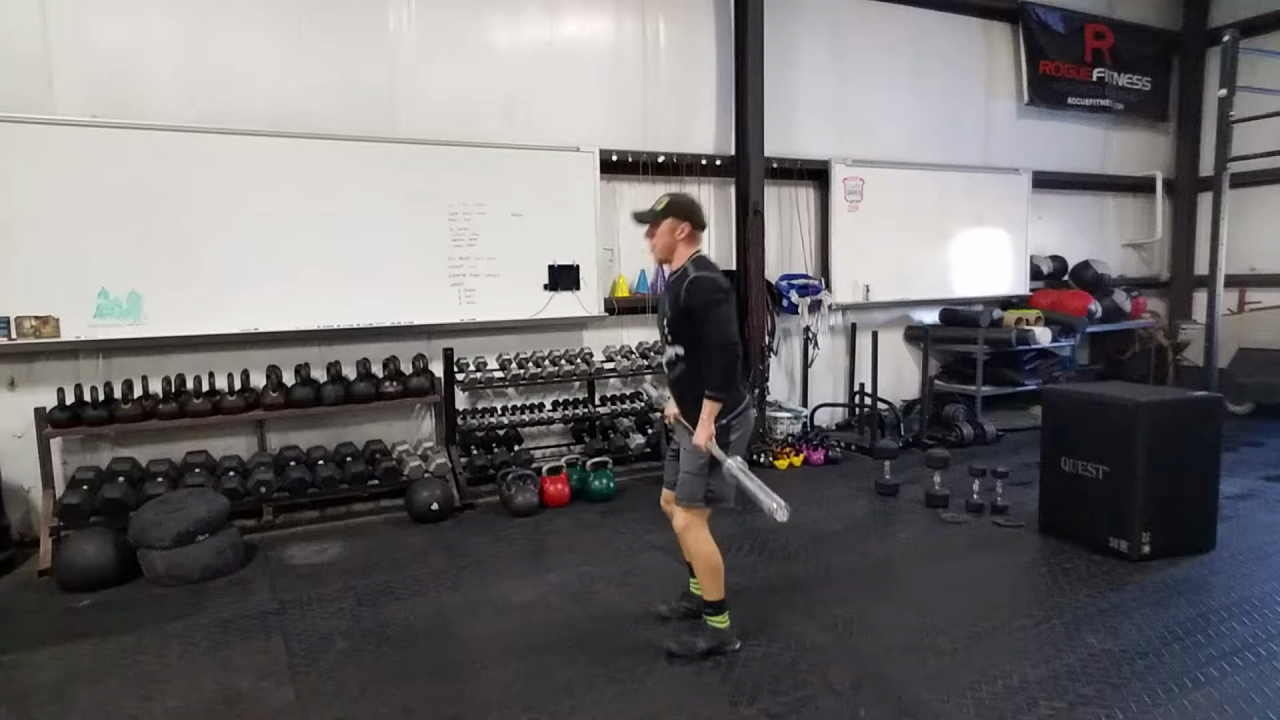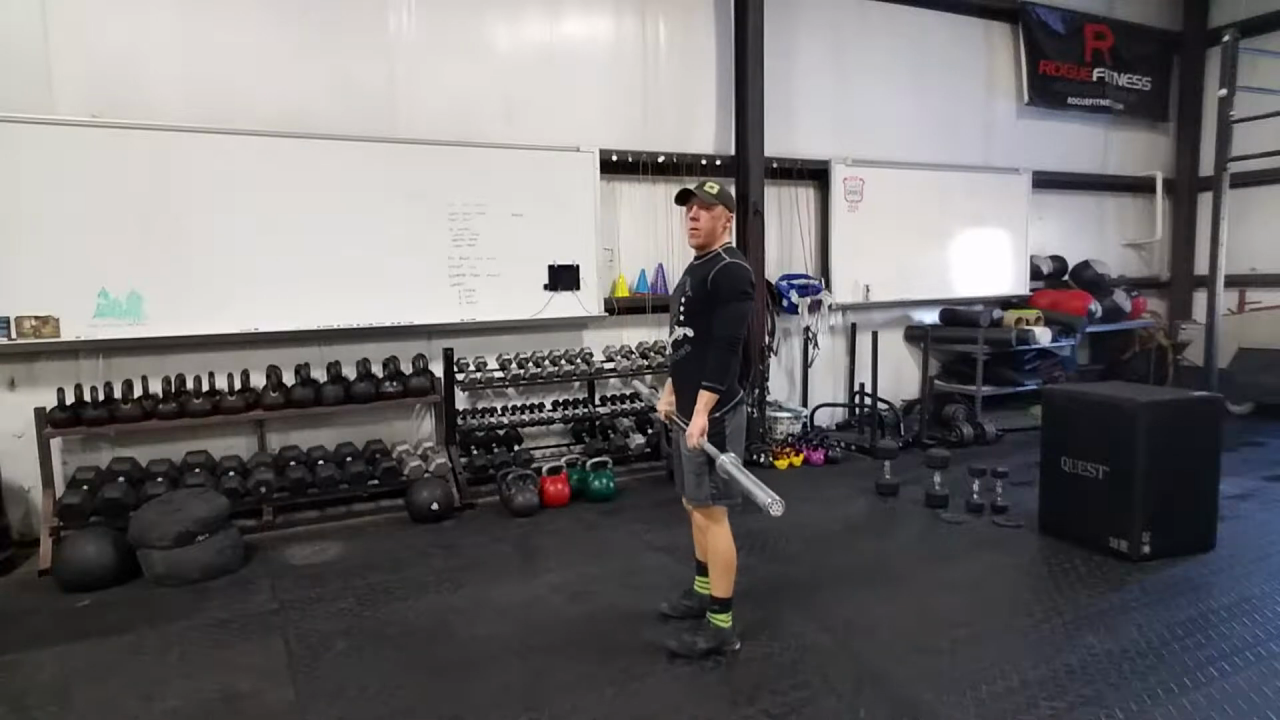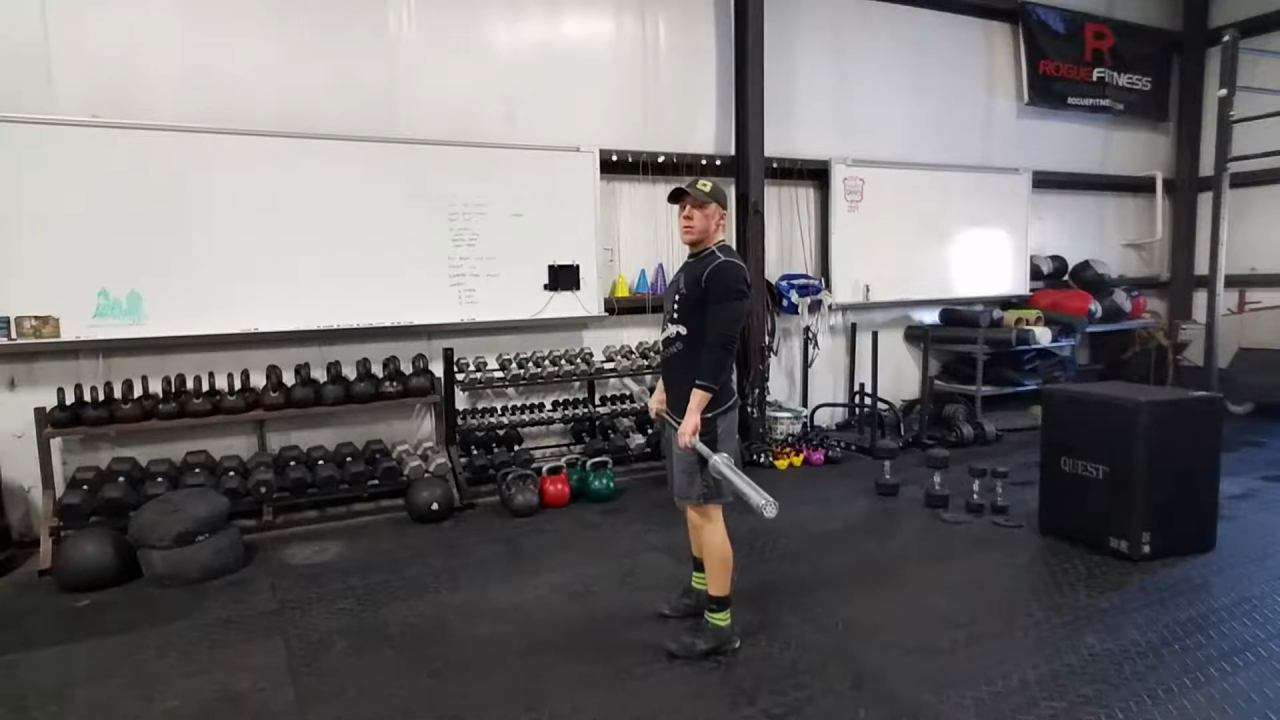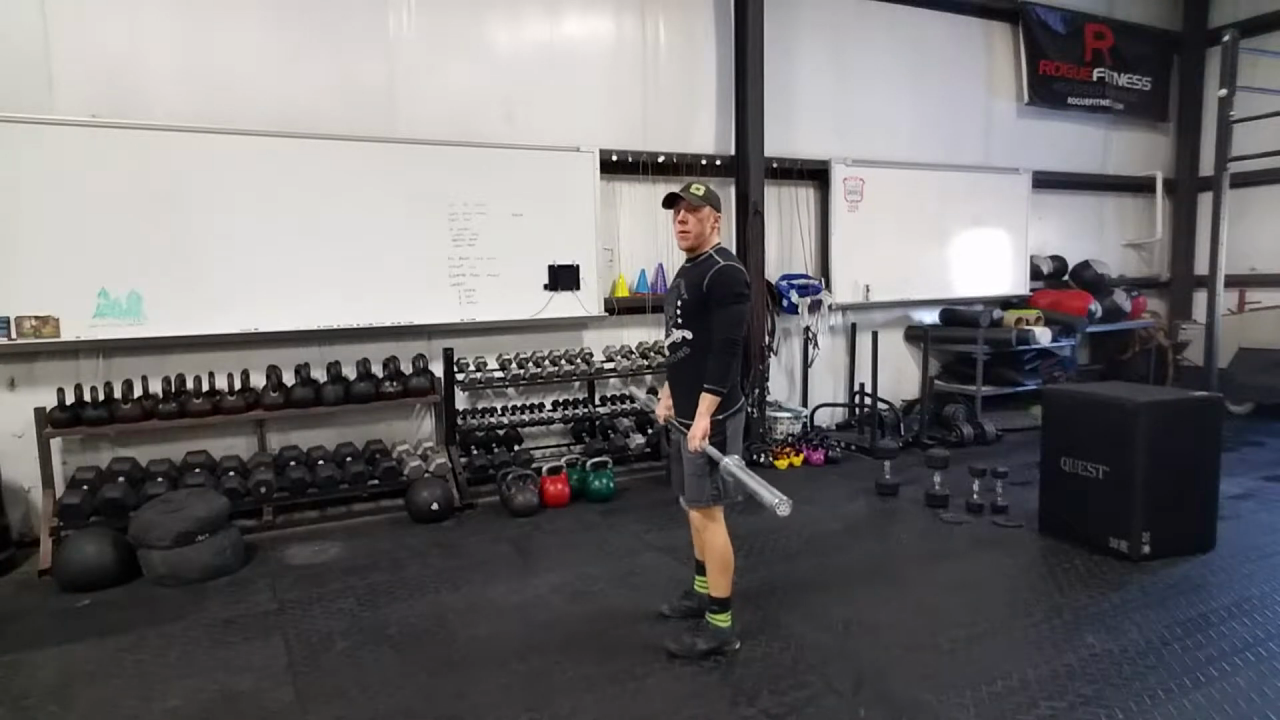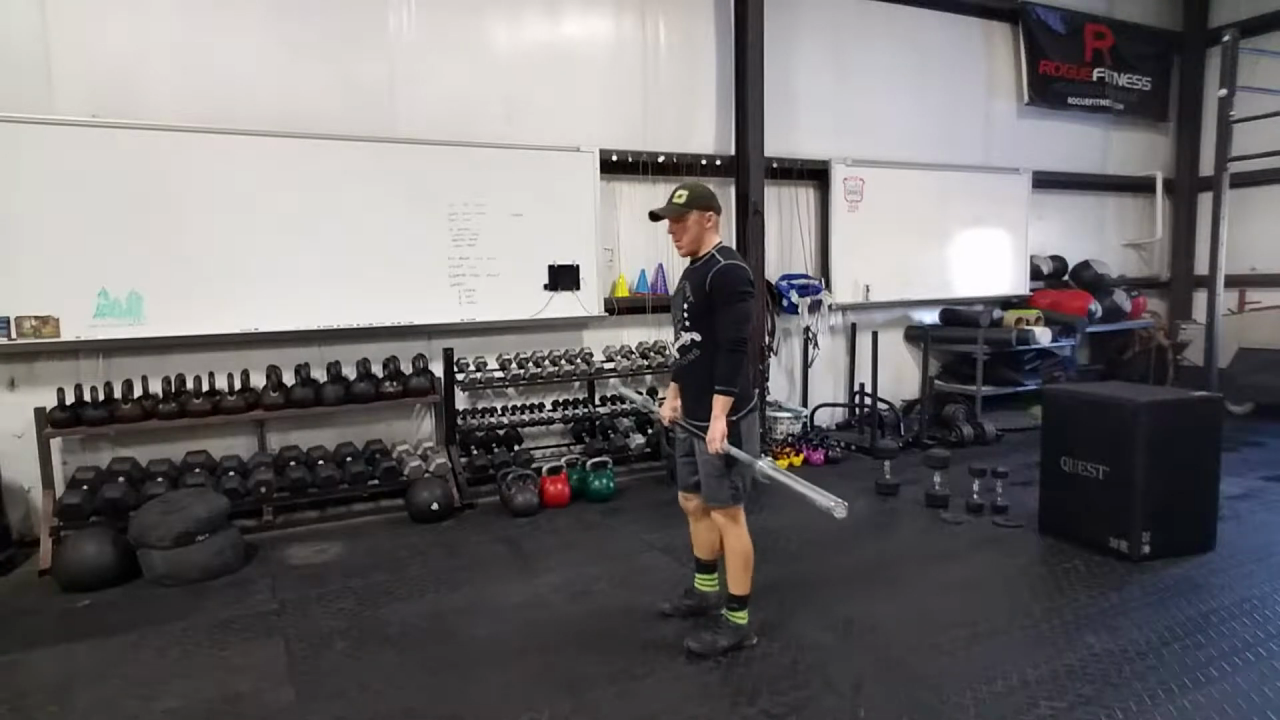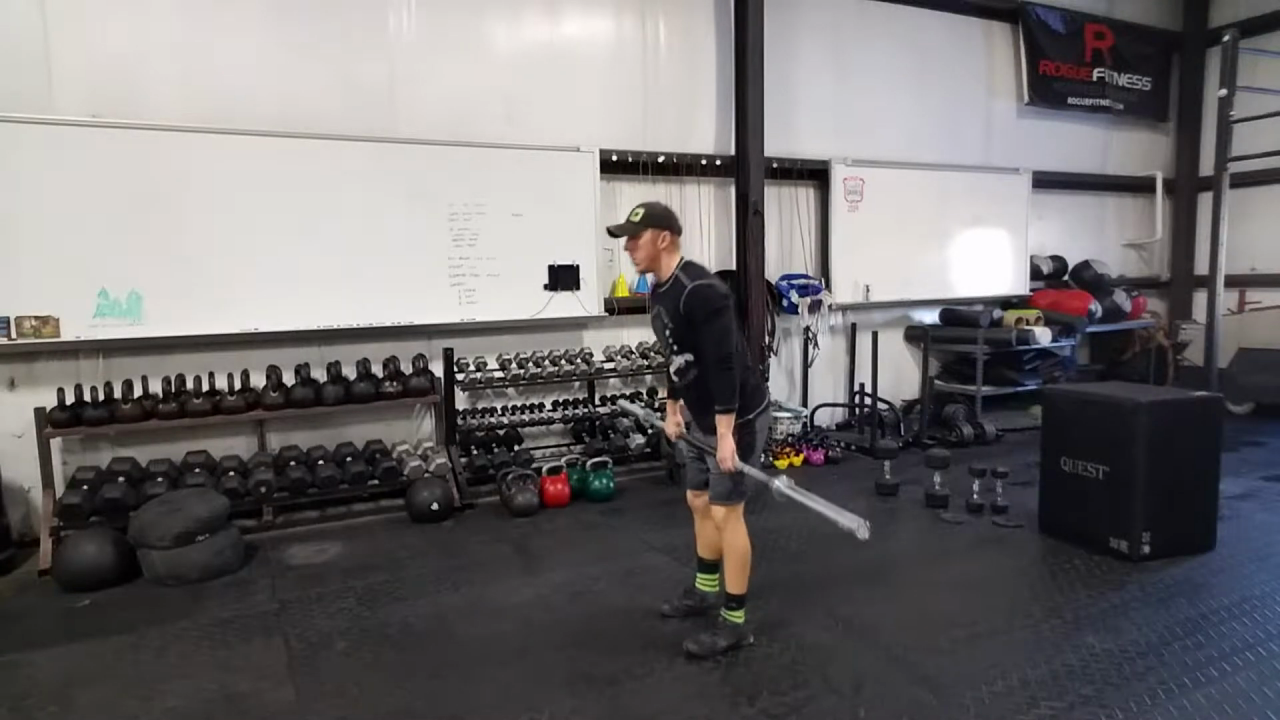
dt=0.5s
person 1, frame 1
left shoulder: (701, 282)
right shoulder: (678, 279)
left elbow: (726, 352)
left wrist: (709, 421)
right wrist: (677, 398)
left hip: (718, 420)
right hip: (693, 415)
left knee: (690, 519)
right knee: (672, 503)
left ankle: (718, 626)
right ankle: (698, 593)
person 1, frame 2
left shoulder: (729, 271)
right shoulder: (696, 268)
left elbow: (725, 349)
left wrist: (702, 413)
right wrist: (670, 391)
left hip: (712, 412)
right hip: (688, 408)
left knee: (710, 513)
right knee: (694, 506)
left ankle: (720, 625)
right ankle: (702, 592)
person 1, frame 3
left shoulder: (725, 269)
right shoulder: (691, 267)
left elbow: (719, 348)
left wrist: (695, 411)
right wrist: (663, 388)
left hip: (705, 411)
right hip: (681, 405)
left knee: (705, 509)
right knee: (690, 504)
left ankle: (719, 624)
right ankle: (701, 590)
person 1, frame 4
left shoulder: (724, 273)
right shoulder: (686, 272)
left elbow: (726, 351)
left wrist: (705, 415)
right wrist: (668, 395)
left hip: (712, 415)
right hip: (685, 411)
left knee: (707, 514)
right knee: (693, 508)
left ankle: (720, 625)
right ankle: (703, 592)
person 1, frame 5
left shoulder: (729, 273)
right shoulder: (693, 272)
left elbow: (735, 351)
left wrist: (720, 417)
right wrist: (672, 395)
left hip: (724, 417)
right hip: (693, 415)
left knee: (727, 514)
right knee: (693, 504)
left ankle: (737, 621)
right ankle: (705, 590)
person 1, frame 6
left shoulder: (701, 291)
right shoulder: (661, 291)
left elbow: (724, 365)
left wrist: (727, 433)
right wrist: (673, 409)
left hip: (737, 417)
right hip: (701, 417)
left knee: (724, 511)
right knee: (699, 503)
left ankle: (734, 621)
right ankle: (706, 591)
